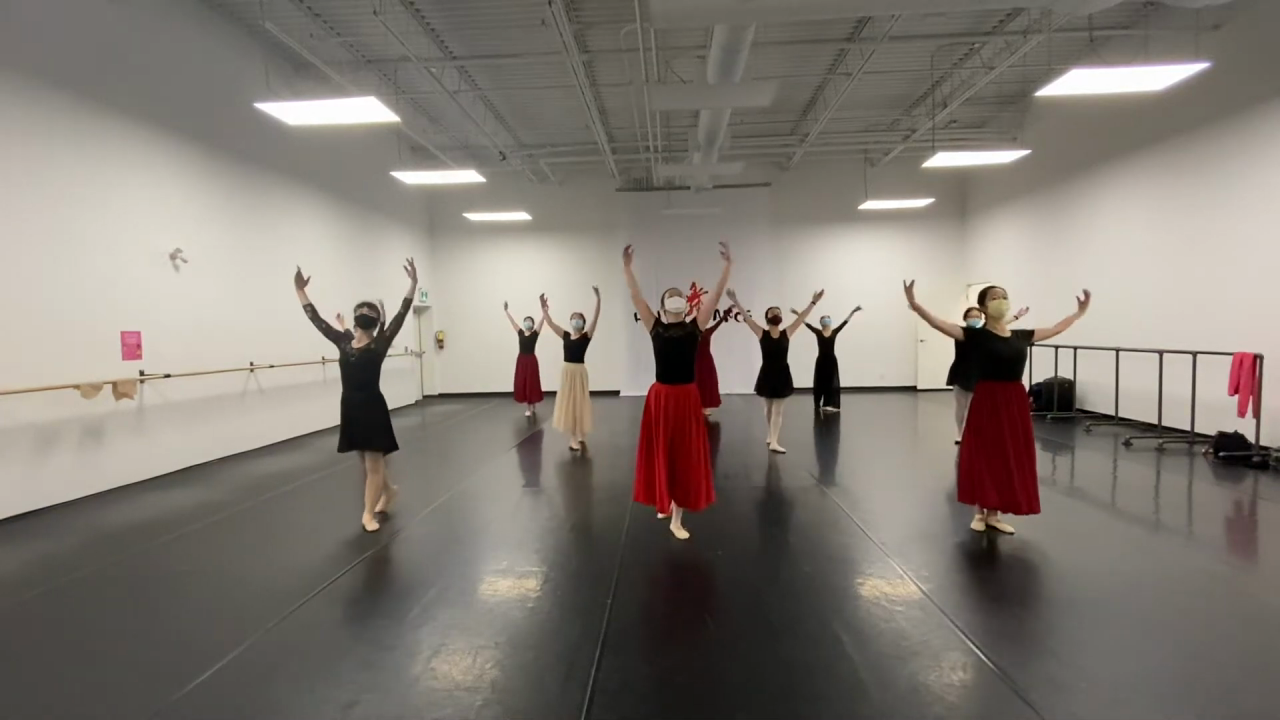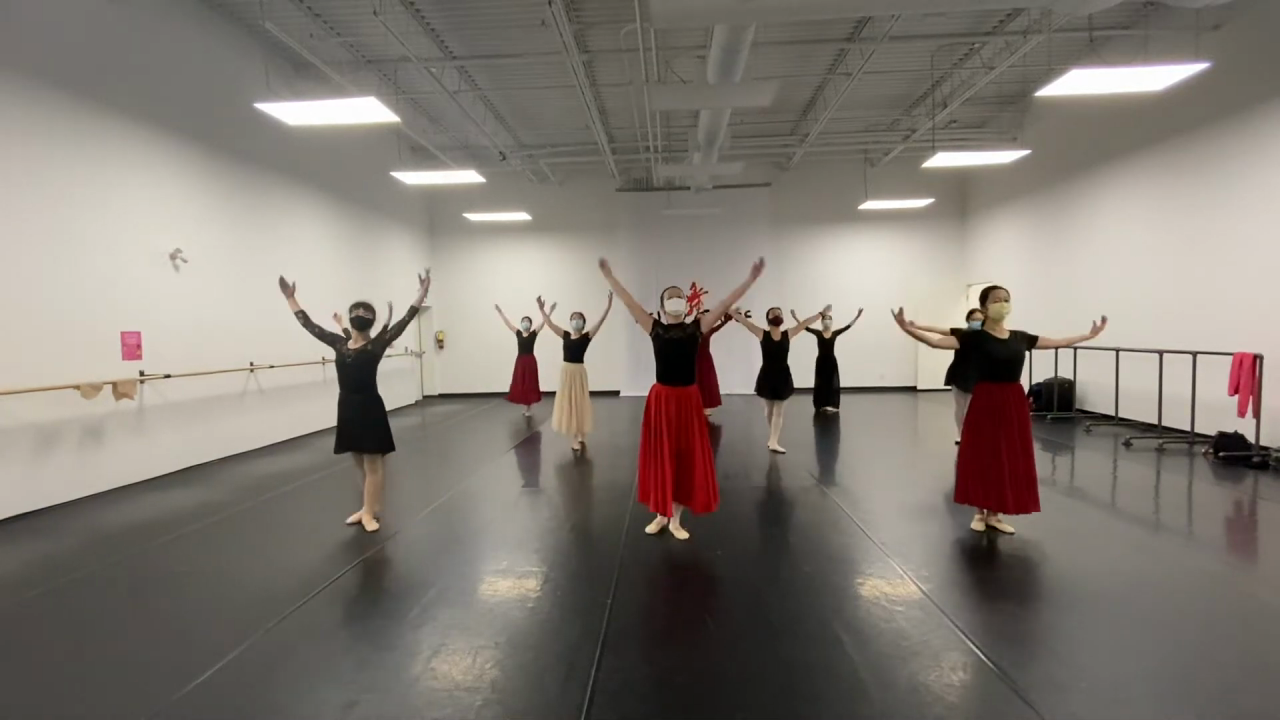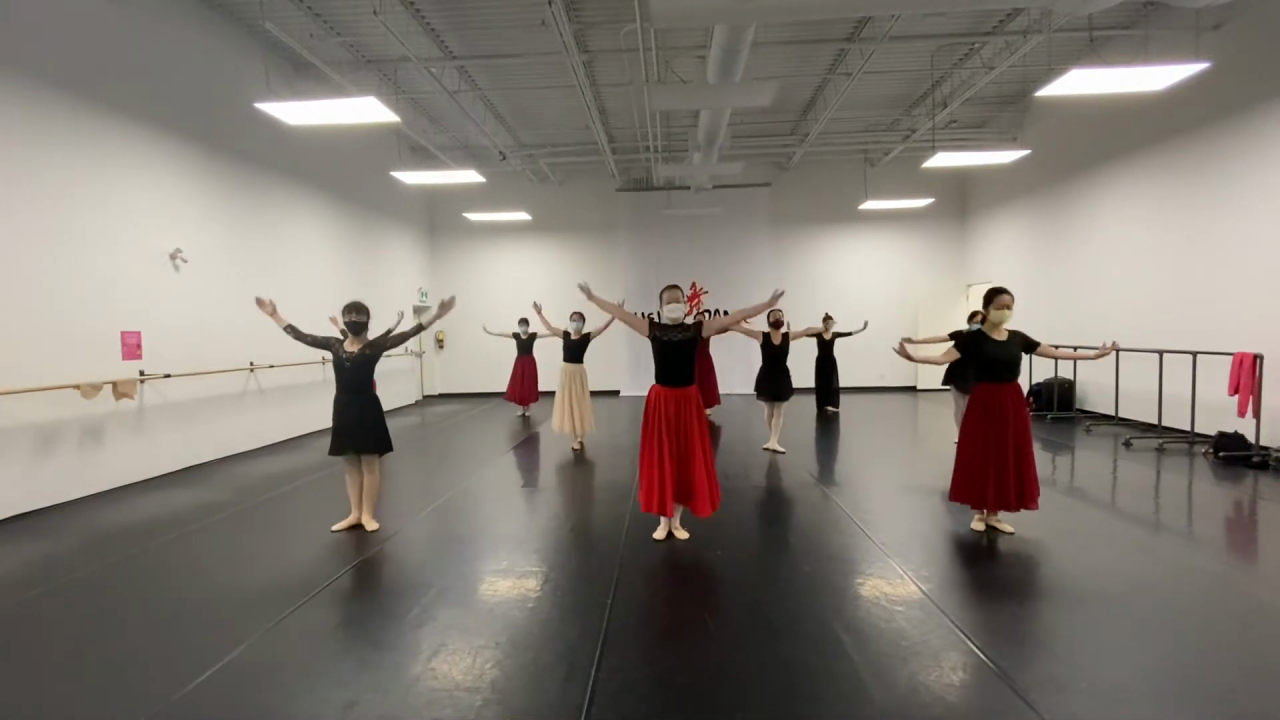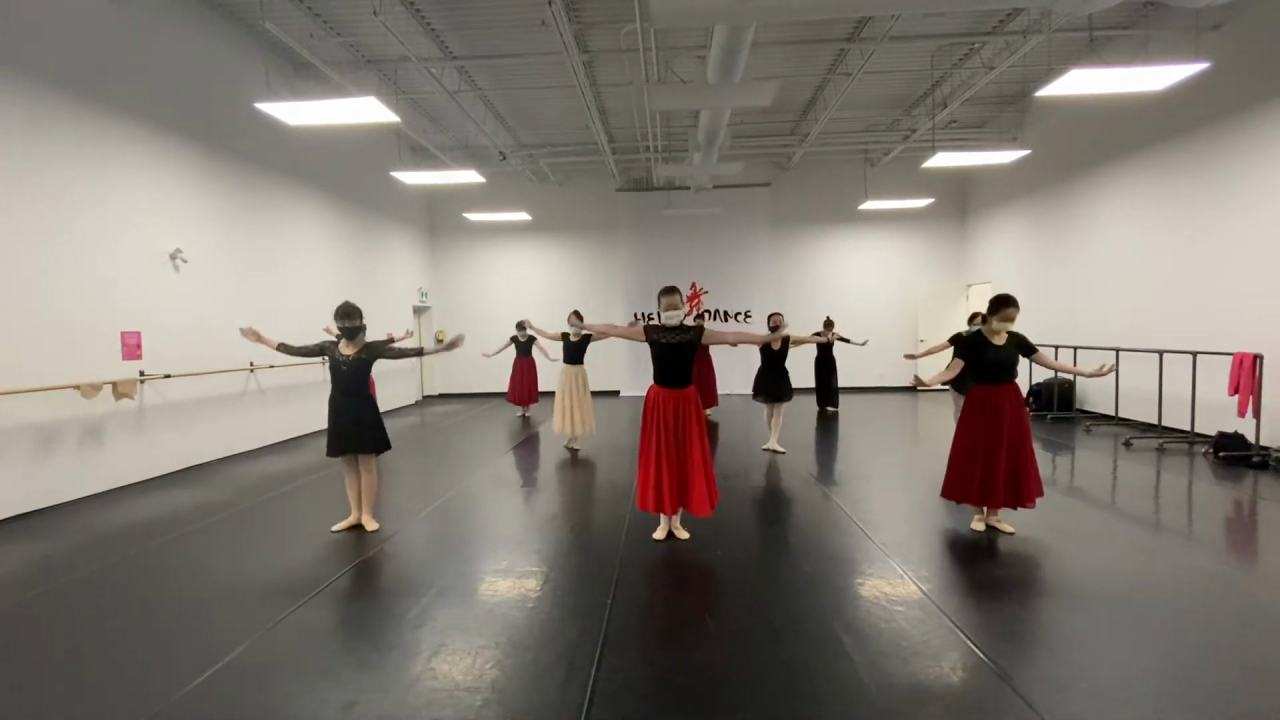
dt=0.2s
person 1, frame 1
left shoulder: (695, 327)
right shoulder: (655, 327)
left elbow: (716, 295)
right elbow: (635, 296)
left wrist: (727, 264)
right wrist: (627, 265)
left hip: (687, 397)
right hip: (660, 397)
left knee: (686, 456)
right knee: (660, 453)
left ankle: (677, 519)
right ankle: (665, 504)
person 1, frame 2
left shoulder: (696, 328)
right shoulder: (654, 328)
left elbow: (726, 304)
right elbow: (628, 301)
left wrist: (751, 278)
right wrist: (609, 275)
left hip: (688, 399)
right hip: (661, 399)
left knee: (688, 458)
right knee: (661, 458)
left ankle: (676, 519)
right ankle: (661, 514)
person 1, frame 3
left shoulder: (696, 330)
right shoulder: (653, 330)
left elbow: (732, 319)
right elbow: (620, 313)
left wrist: (767, 305)
right wrist: (592, 298)
left hip: (687, 400)
right hip: (660, 400)
left knee: (687, 460)
right knee: (661, 460)
left ankle: (676, 520)
right ankle: (663, 520)
person 1, frame 4
left shoulder: (695, 333)
right shoulder: (651, 332)
left elbow: (733, 338)
right elbow: (615, 330)
left wrist: (770, 338)
right wrist: (583, 326)
left hip: (686, 400)
right hip: (659, 401)
left knee: (686, 459)
right knee: (660, 460)
left ankle: (677, 520)
right ankle: (663, 520)
person 2, frame 1
left shoulder: (379, 344)
right shoulder: (343, 341)
left elbow: (402, 314)
right elbow: (315, 318)
left wrist: (413, 283)
right wrist: (301, 291)
left hip: (372, 406)
right hip: (349, 406)
left knee: (373, 463)
right knee: (368, 460)
left ankle: (368, 513)
right ankle: (387, 491)
person 2, frame 2
left shoulder: (377, 344)
right shoulder: (339, 343)
left elbow: (404, 322)
right elbow: (309, 325)
left wrist: (422, 294)
right wrist: (291, 299)
left hip: (370, 408)
right hip: (347, 408)
left knee: (372, 464)
right knee: (358, 462)
left ankle: (369, 513)
right ankle: (372, 505)
person 2, frame 3
left shoulder: (375, 346)
right shoulder: (335, 345)
left elbow: (406, 335)
right elbow: (301, 336)
left wrist: (434, 317)
right wrist: (275, 316)
left hip: (367, 410)
right hip: (343, 410)
left knee: (369, 465)
right knee: (351, 465)
left ankle: (368, 515)
right ankle: (355, 514)
person 2, frame 4
left shoulder: (371, 349)
right shoulder: (329, 347)
left elbow: (404, 353)
right elbow: (296, 351)
left wrist: (440, 348)
right wrist: (263, 340)
left hip: (363, 410)
right hip: (338, 411)
left knee: (366, 465)
right knee: (348, 465)
left ankle: (368, 515)
right ankle: (355, 514)
person 3, frame 1
left shoulder: (1021, 337)
right shoulder: (976, 335)
left elbow: (1054, 330)
right elbow: (940, 325)
left wrist: (1079, 312)
right wrist: (914, 304)
left hip: (1016, 402)
right hip: (987, 401)
left knee: (1011, 459)
right knee: (984, 457)
left ankle: (994, 514)
right ankle: (979, 513)
person 3, frame 2
left shoulder: (1020, 338)
right shoulder: (975, 337)
left elbow: (1056, 343)
right elbow: (938, 342)
left wrist: (1089, 335)
right wrist: (909, 329)
left hip: (1015, 402)
right hip: (986, 402)
left knee: (1012, 459)
right knee: (983, 458)
left ankle: (994, 514)
right ankle: (980, 513)
person 3, frame 3
left shoulder: (1018, 338)
right shoulder: (973, 339)
left elbow: (1053, 353)
right elbow: (945, 358)
left wrist: (1092, 355)
right wrist: (914, 357)
left hip: (1013, 402)
right hip: (984, 402)
left knee: (1009, 457)
right knee: (981, 457)
left ankle: (994, 514)
right ankle: (979, 513)
person 3, frame 4
left shoulder: (1018, 340)
right shoulder: (972, 341)
left elbow: (1049, 362)
right elbow: (953, 369)
left wrist: (1089, 373)
right wrist: (929, 382)
left hip: (1011, 401)
right hip: (981, 403)
left knee: (1008, 457)
right knee: (978, 457)
left ankle: (994, 514)
right ankle: (978, 513)
